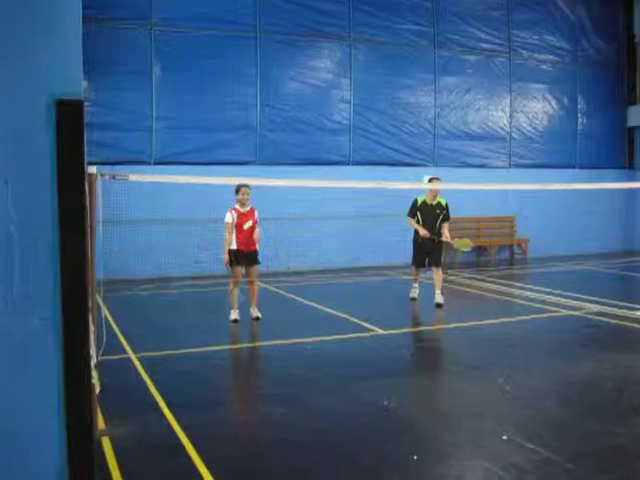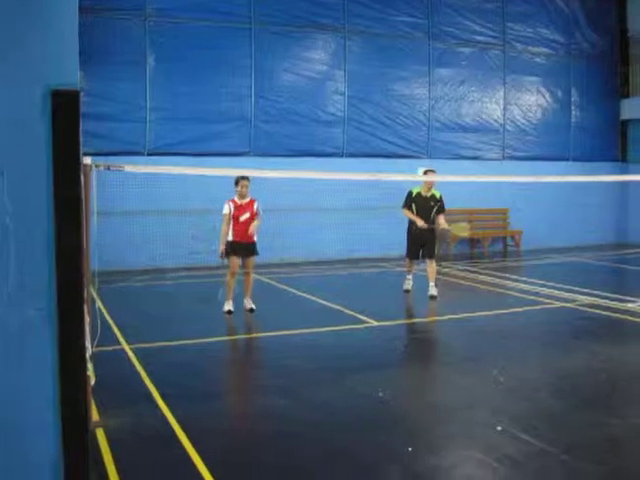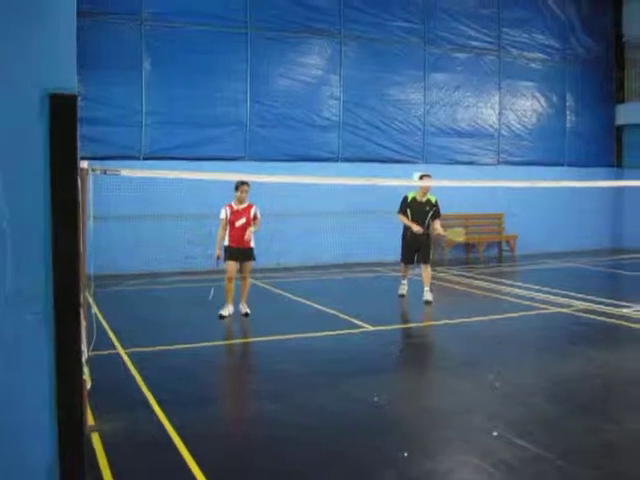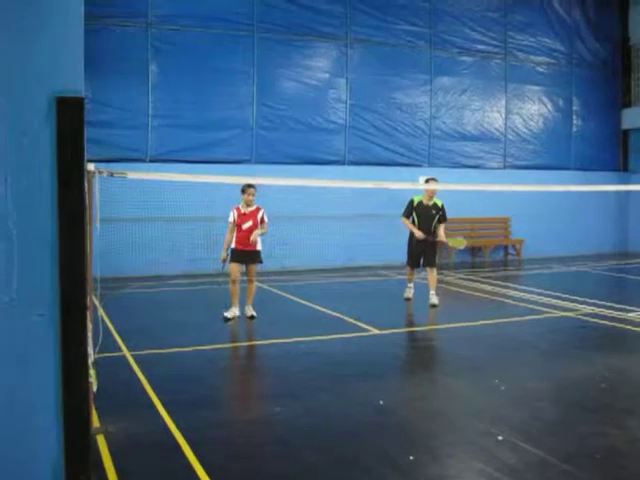
dt=0.2s
person 1, frame 1
left shoulder: (254, 211)
right shoulder: (232, 213)
right elbow: (228, 234)
left wrist: (257, 231)
right wrist: (226, 253)
left hip: (252, 250)
right hip: (237, 250)
left knee: (253, 280)
right knee: (235, 281)
left ankle: (253, 309)
right ankle: (234, 310)
person 1, frame 2
left shoulder: (254, 203)
right shoulder: (230, 204)
left elbow: (257, 219)
right elbow: (225, 225)
left wrist: (255, 224)
right wrist: (222, 244)
left hip: (250, 242)
right hip: (234, 242)
left knee: (249, 271)
right knee: (233, 271)
left ankle: (248, 299)
right ankle: (229, 301)
person 1, frame 3
left shoulder: (252, 208)
right shoulder: (227, 209)
left elbow: (257, 225)
right elbow: (222, 229)
left wrist: (251, 230)
right wrist: (218, 248)
left hip: (247, 247)
right hip: (231, 247)
left knee: (245, 276)
right knee: (230, 276)
left ankle: (243, 304)
right ankle: (229, 306)
person 1, frame 4
left shoulder: (260, 211)
right shoulder: (235, 212)
left elbow: (265, 229)
right elbow: (230, 232)
left wrist: (258, 232)
right wrist: (225, 250)
left hip: (253, 250)
right hip: (237, 249)
left knee: (251, 279)
right knee: (234, 278)
left ankle: (249, 307)
right ankle: (235, 308)
person 2, frame 1
left shoulder: (443, 204)
right shoulder: (418, 201)
left elbow: (445, 221)
right elbow: (410, 218)
left wrist: (445, 231)
right wrist: (420, 229)
left hip: (436, 240)
right hip: (420, 239)
left knee: (437, 266)
right knee: (416, 265)
left ankle: (438, 294)
right ankle: (415, 286)
person 2, frame 2
left shoulder: (437, 196)
right shoulder: (412, 193)
left elbow: (440, 213)
right elbow: (405, 210)
left wrist: (442, 221)
right wrist: (417, 220)
left hip: (430, 231)
right hip: (414, 230)
left knee: (430, 258)
right knee: (410, 257)
left ankle: (432, 286)
right ankle: (409, 278)
person 2, frame 3
left shoulder: (433, 201)
right shoulder: (408, 198)
left elbow: (436, 218)
right elbow: (400, 215)
left wrist: (437, 227)
right wrist: (412, 225)
left hip: (425, 237)
right hip: (409, 236)
left knee: (425, 263)
right knee: (405, 262)
left ankle: (427, 291)
right ankle: (404, 283)
person 2, frame 4
left shoulder: (439, 205)
right shoulder: (414, 201)
left elbow: (441, 223)
right elbow: (405, 218)
left wrist: (441, 233)
right wrist: (415, 230)
left hip: (431, 240)
right hip: (415, 239)
left knee: (431, 267)
right knee: (411, 266)
left ankle: (432, 294)
right ankle: (410, 287)
